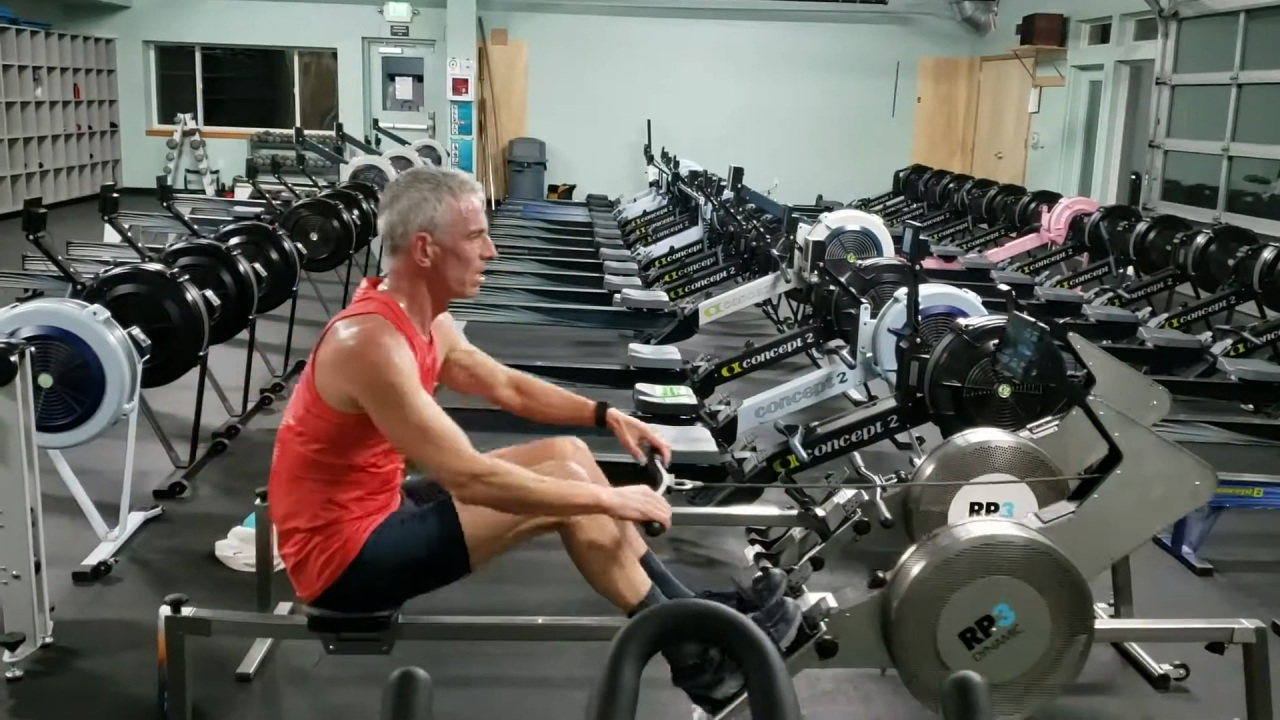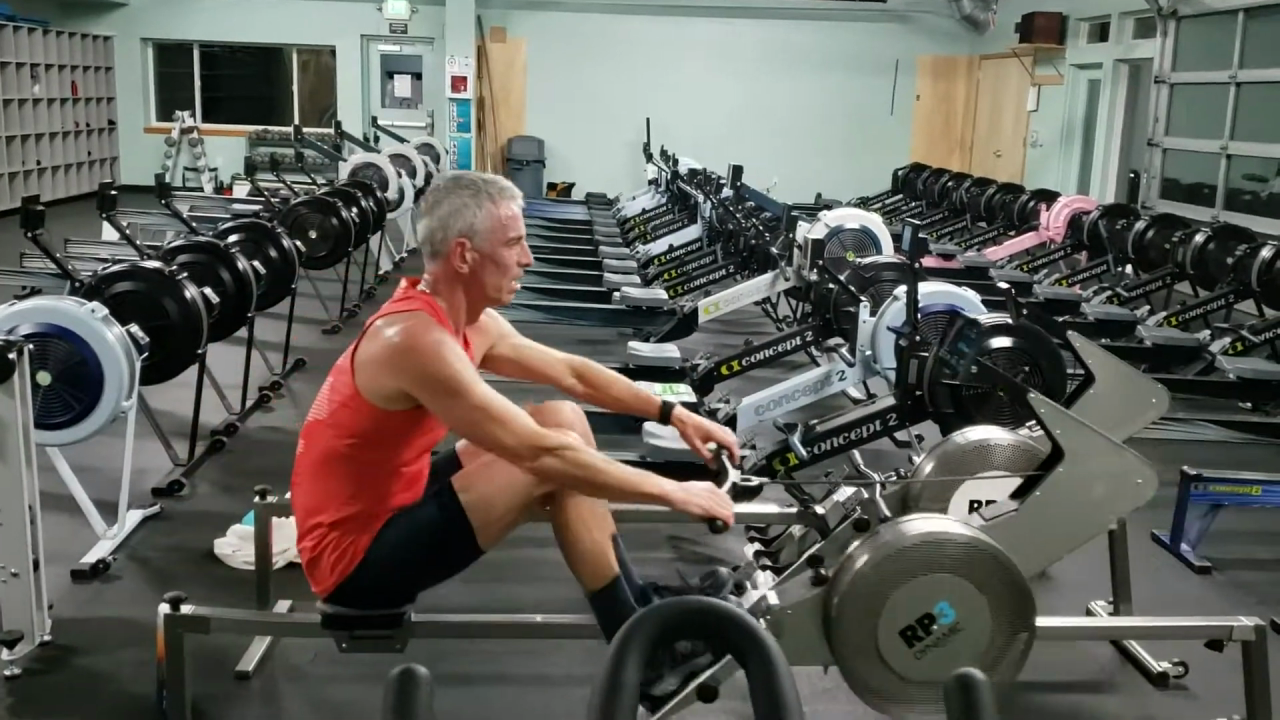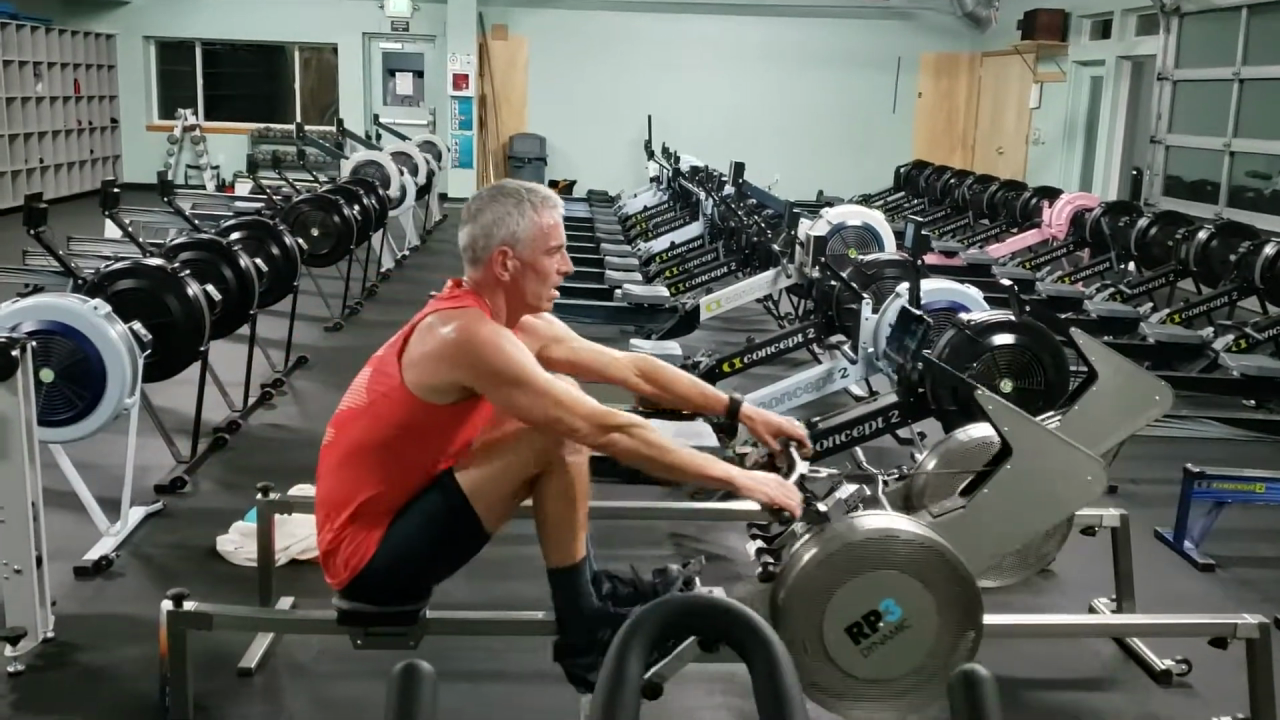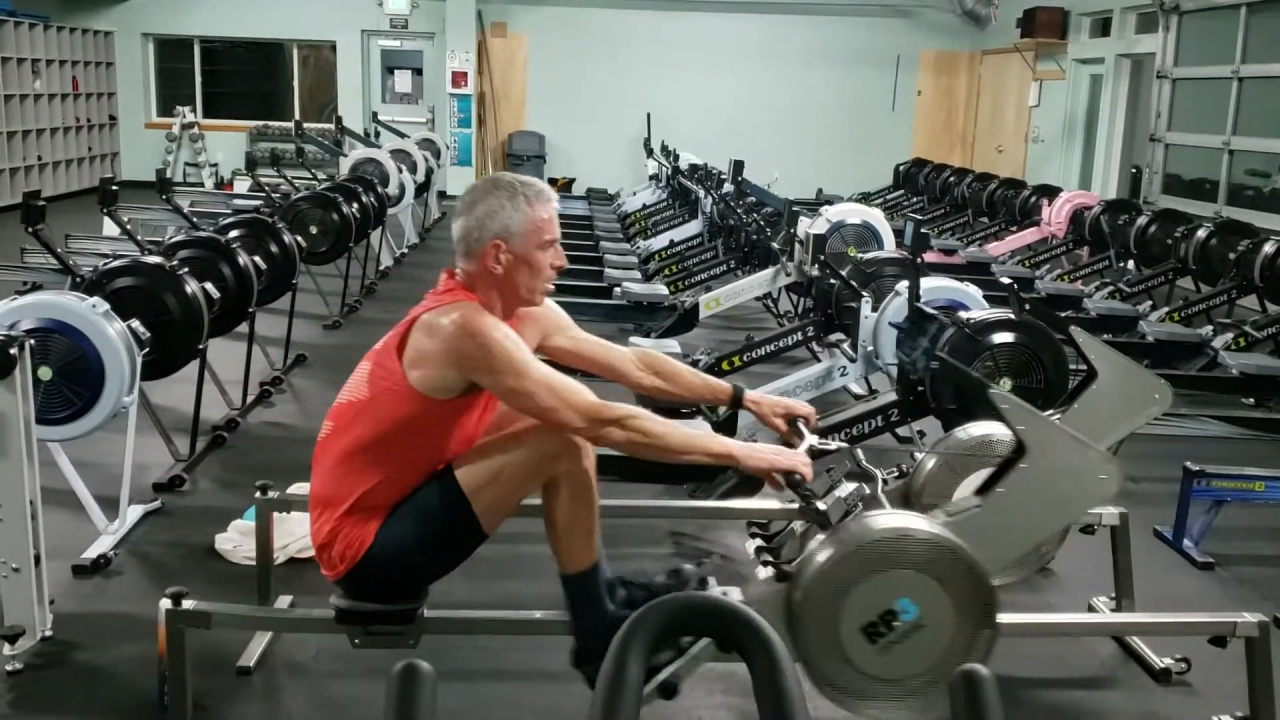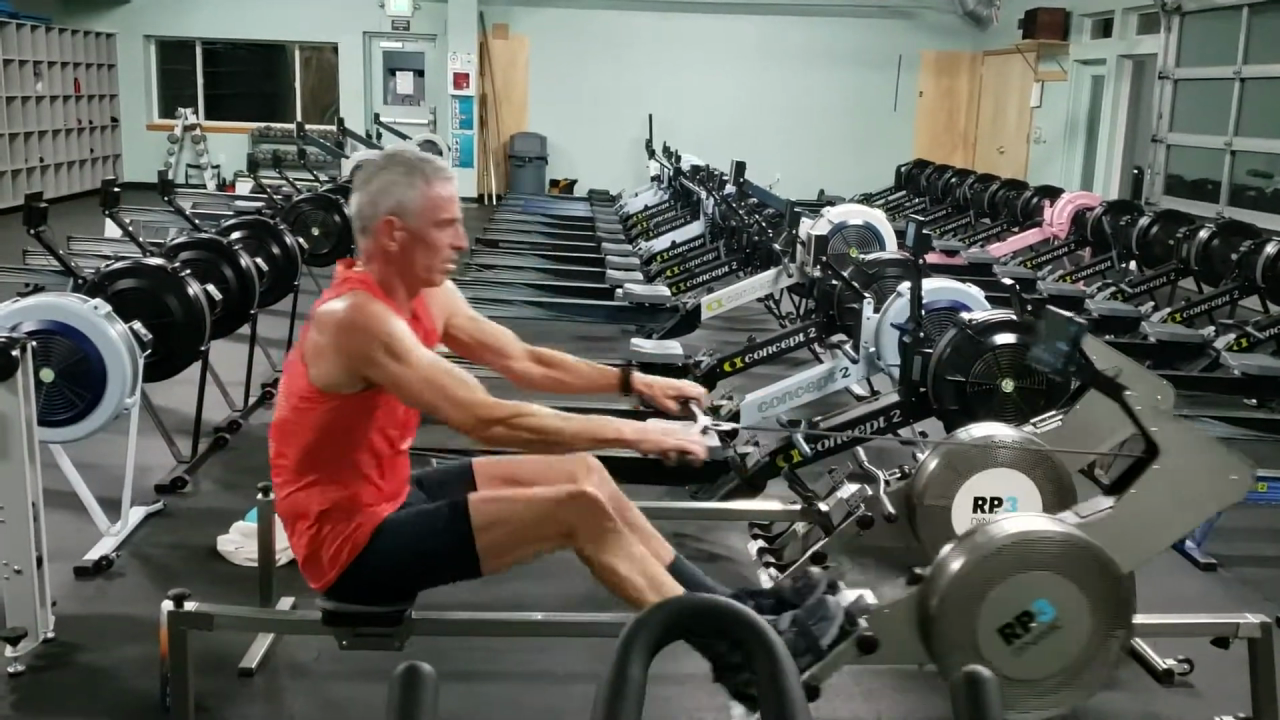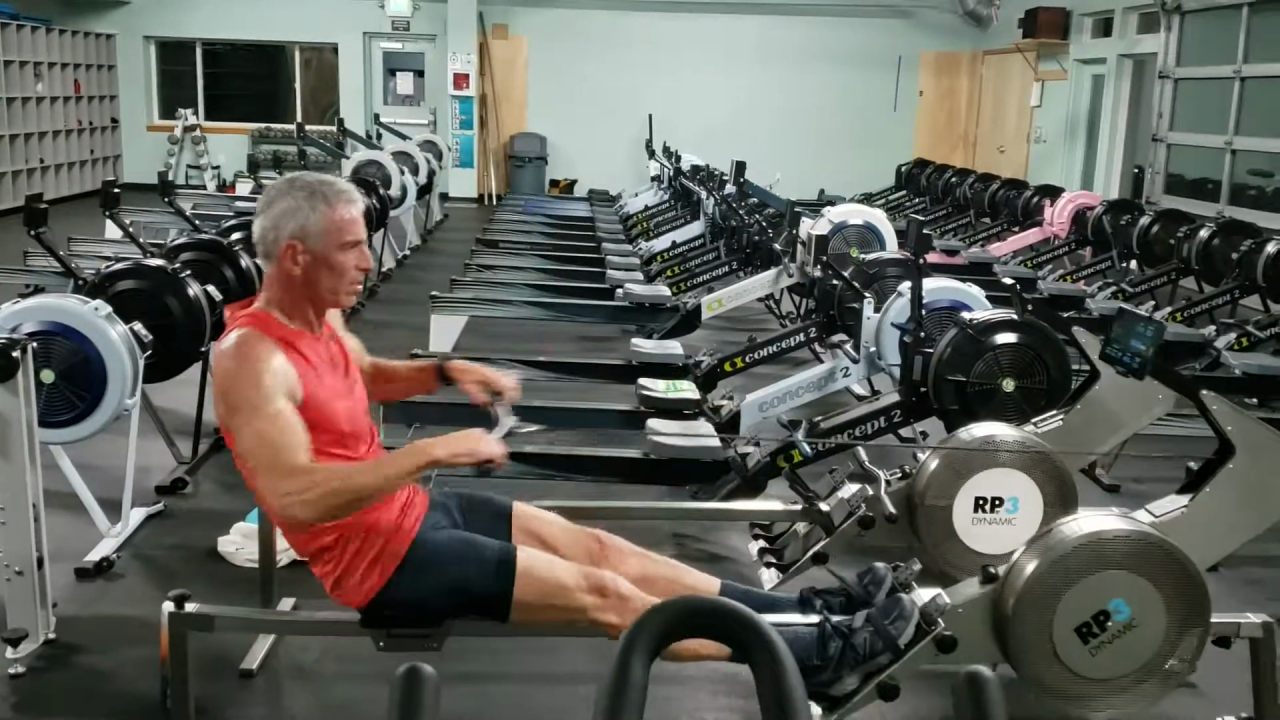
dt=0.3s
person 1, frame 1
left shoulder: (421, 317)
right shoulder: (371, 342)
left elbow: (506, 385)
right elbow: (471, 478)
left wrist: (606, 415)
right wrist: (611, 500)
left hip: (373, 519)
right hip: (340, 562)
left knee: (566, 456)
right knee: (562, 477)
right ankle: (692, 656)
person 1, frame 2
left shoulder: (467, 317)
right shoulder: (417, 340)
left elbow: (572, 371)
right elbow: (541, 455)
left wrist: (676, 415)
right wrist: (672, 492)
left hip: (386, 509)
right hip: (354, 556)
left knee: (563, 419)
right knee: (554, 458)
left ankle: (636, 602)
person 1, frame 3
left shoulder: (513, 320)
right shoulder: (468, 336)
left elbow: (633, 370)
right elbow: (607, 431)
left wrist: (742, 410)
right wrist: (735, 479)
left hip: (398, 502)
right hip: (371, 555)
left knee: (568, 414)
right knee: (562, 426)
left ankle: (583, 594)
right ankle: (583, 633)
person 1, frame 4
left shoulder: (518, 311)
right shoulder: (465, 330)
left elbow: (634, 365)
right elbow: (607, 423)
left wrist: (748, 399)
right wrist: (742, 452)
left hip: (399, 494)
right hip: (367, 548)
left knee: (558, 411)
right knee: (566, 438)
left ankle: (592, 593)
right ankle: (600, 633)
person 1, frame 5
left shoulder: (421, 289)
right shoulder: (357, 318)
left elbow: (519, 358)
right elbow: (490, 419)
left wrist: (633, 382)
right wrist: (636, 434)
left hip: (384, 501)
right hip: (349, 545)
left knee: (579, 476)
right knee: (579, 497)
left ankle: (745, 608)
right ankle: (737, 652)
person 1, frame 6
left shoulder: (316, 314)
right shoulder: (249, 358)
right elbow: (299, 497)
left wrist: (447, 372)
right wrist: (433, 452)
left hip: (406, 513)
right hip: (379, 556)
left knee: (597, 550)
right knee: (599, 596)
left ankle: (805, 613)
right ankle: (816, 657)
